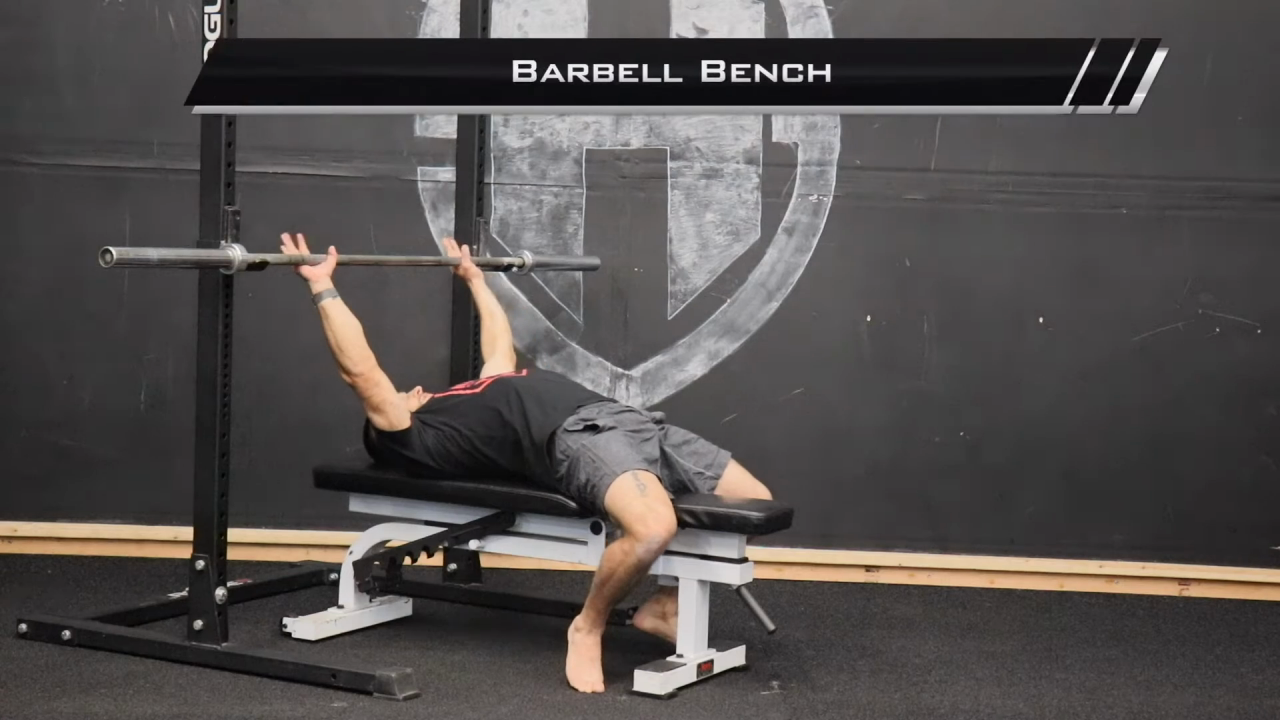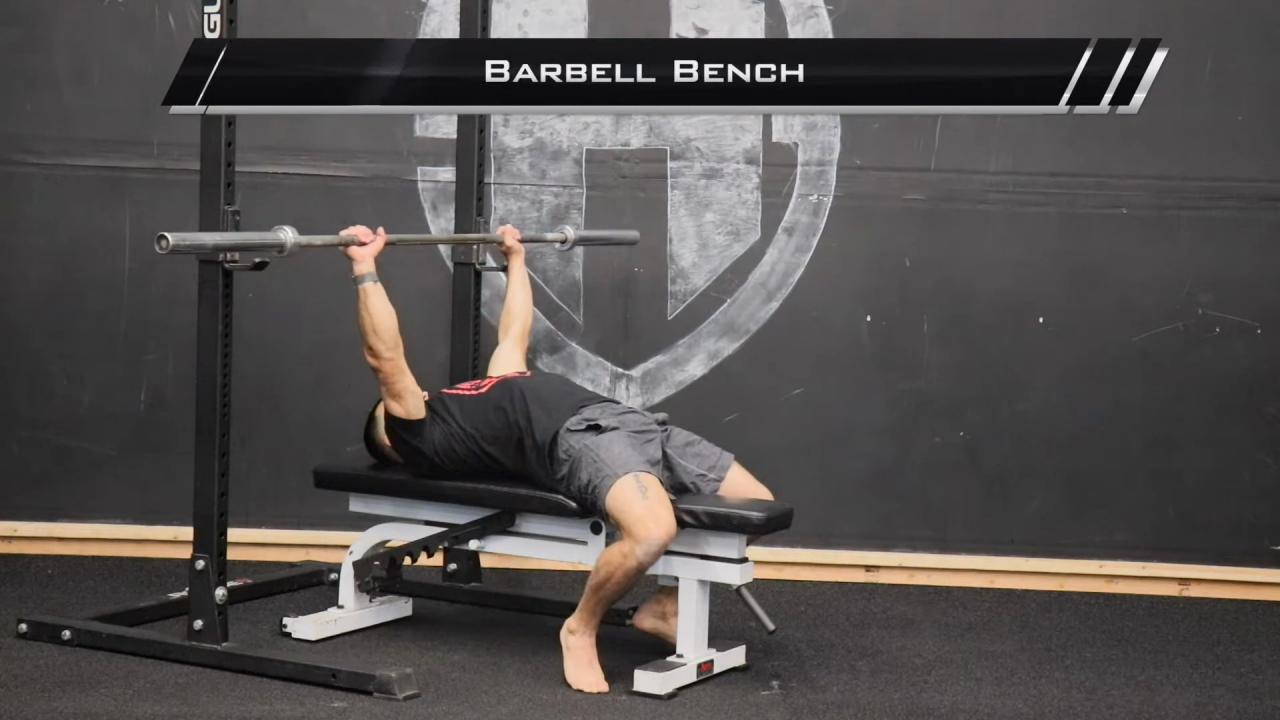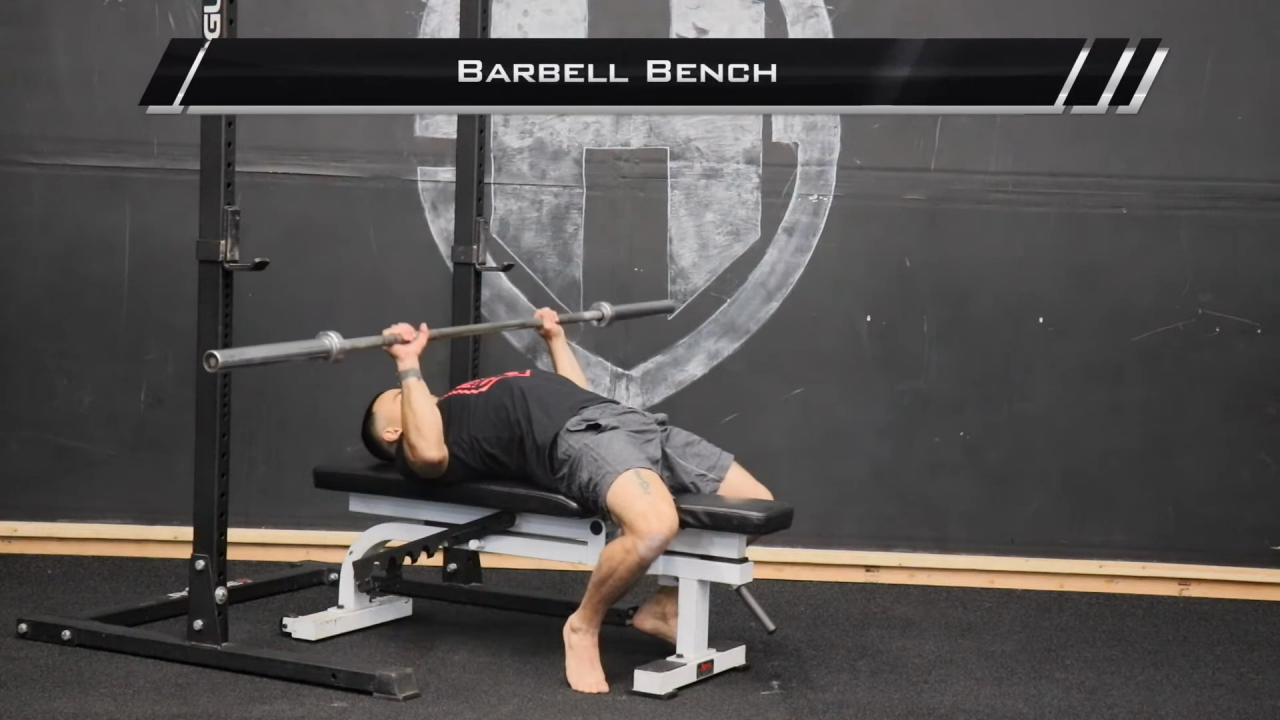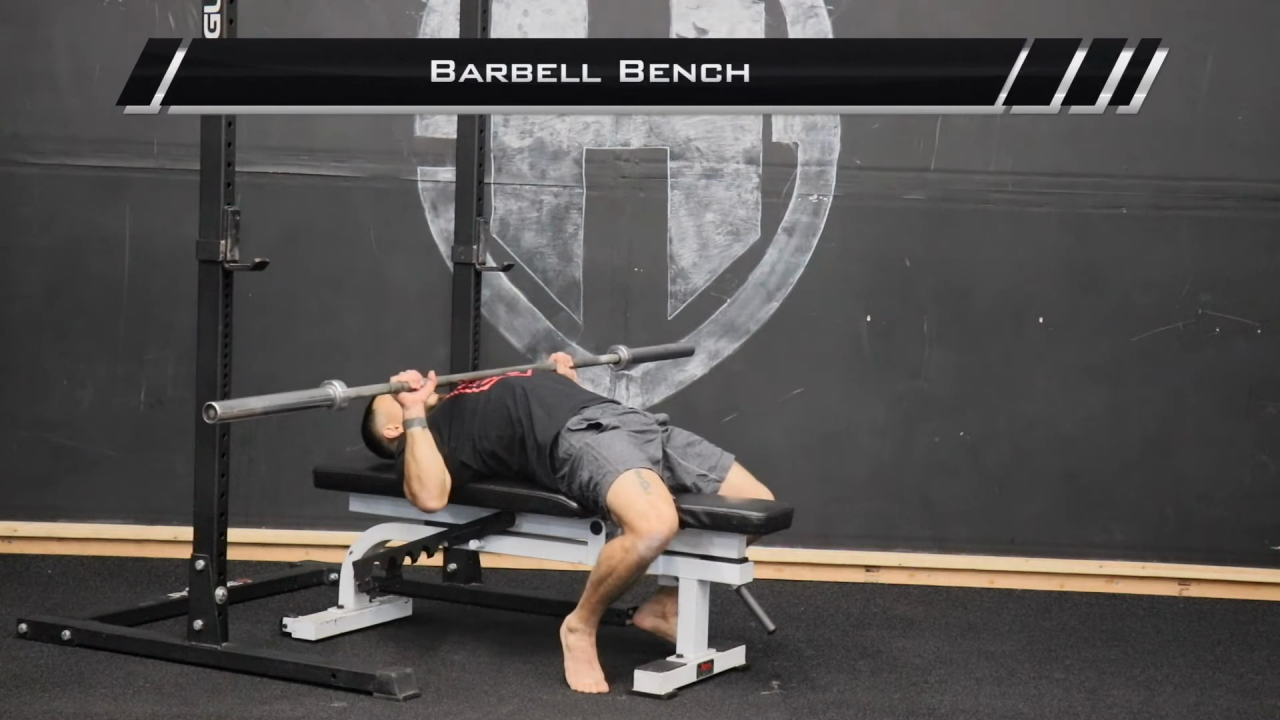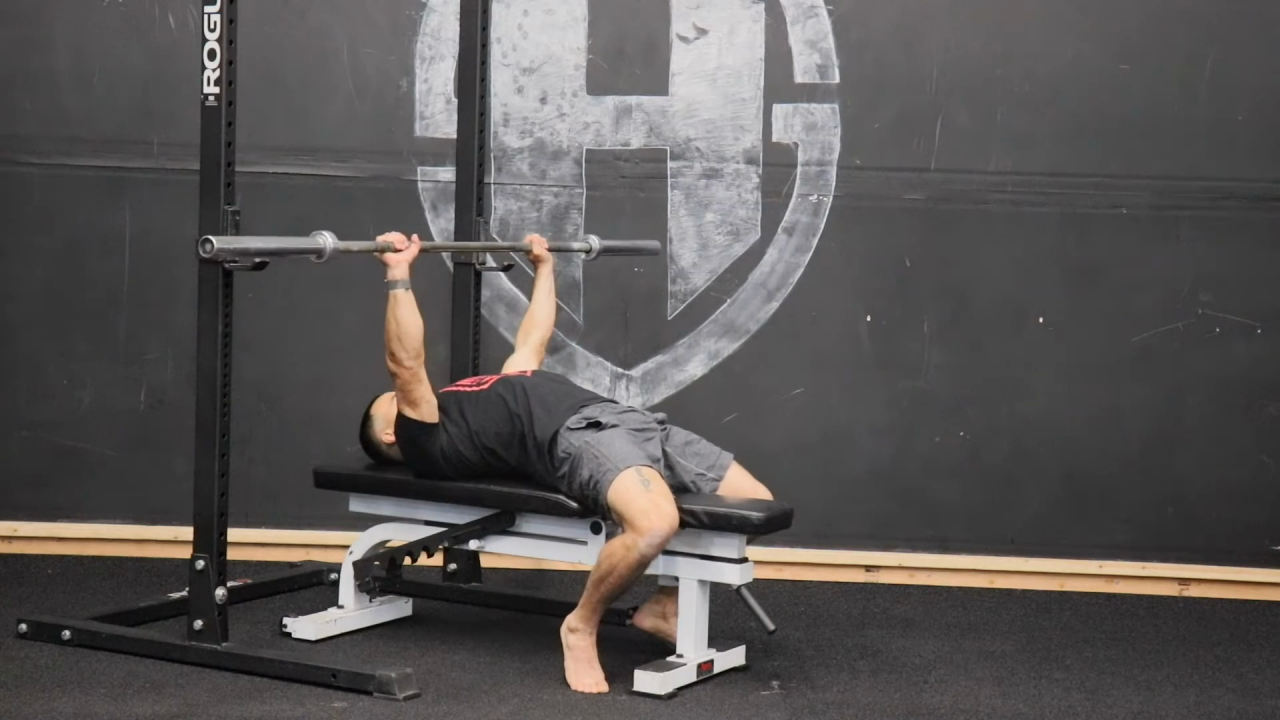
dt=1s
person 1, frame 1
left shoulder: (471, 403)
right shoulder: (420, 439)
left elbow: (501, 348)
right elbow: (362, 372)
left wrist: (474, 278)
right wrist: (322, 286)
left knee: (754, 507)
right knee: (653, 528)
left ankle: (665, 606)
right ankle: (588, 627)
person 1, frame 2
left shoulder: (477, 405)
right shoulder: (425, 438)
left elbow: (514, 336)
right elbow: (385, 356)
left wrist: (515, 259)
right wrist: (365, 267)
right knee: (652, 532)
left ankle: (666, 606)
right ankle: (581, 628)
person 1, frame 3
left shoulder: (472, 406)
right shoulder: (418, 440)
left elbow: (575, 395)
right elbow: (430, 454)
left wrist: (556, 339)
right wrist: (407, 364)
right knee: (654, 526)
left ankle: (665, 606)
right ankle: (584, 626)
person 1, frame 4
left shoulder: (472, 407)
right shoulder: (427, 432)
right elbow: (430, 497)
left wrist: (567, 380)
right wrist: (414, 410)
right knee: (654, 527)
left ankle: (666, 605)
right ankle: (581, 627)
person 1, frame 5
left shoulder: (477, 405)
right shoulder: (428, 442)
left elbow: (532, 341)
right elbow: (405, 364)
left wrist: (543, 267)
right wrist: (398, 274)
right knee: (655, 524)
left ankle: (665, 605)
right ankle: (581, 626)
